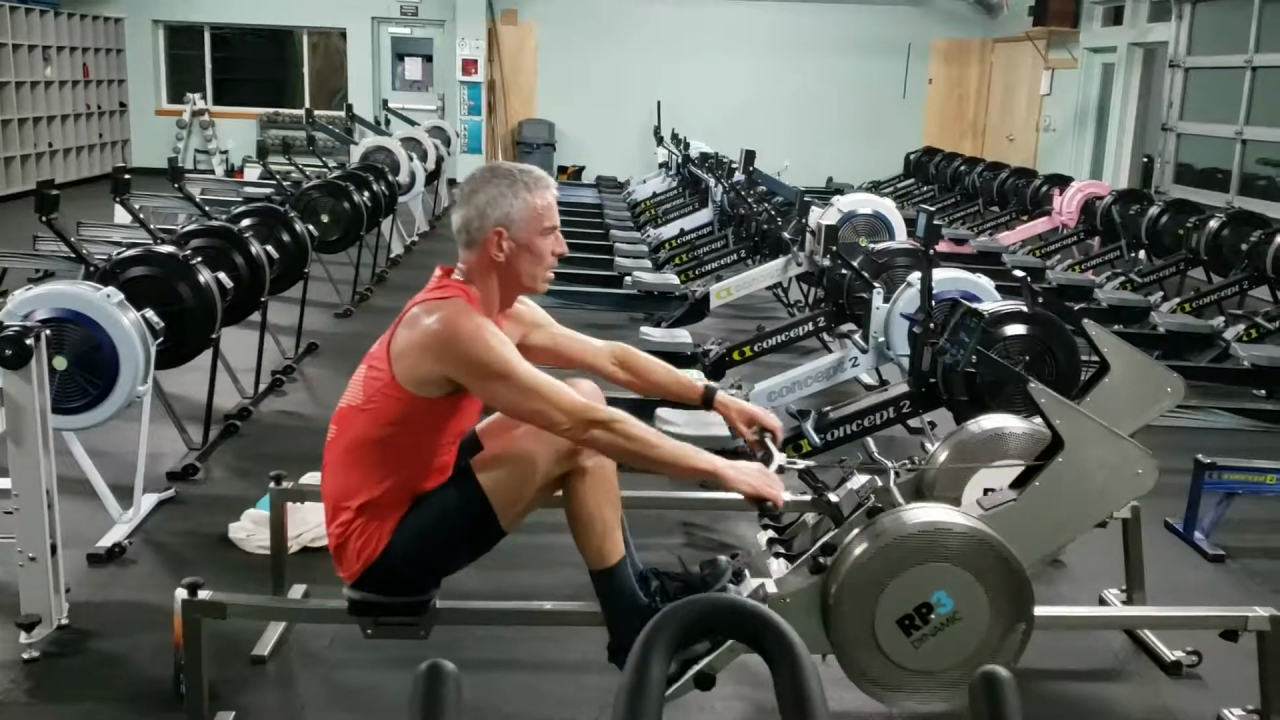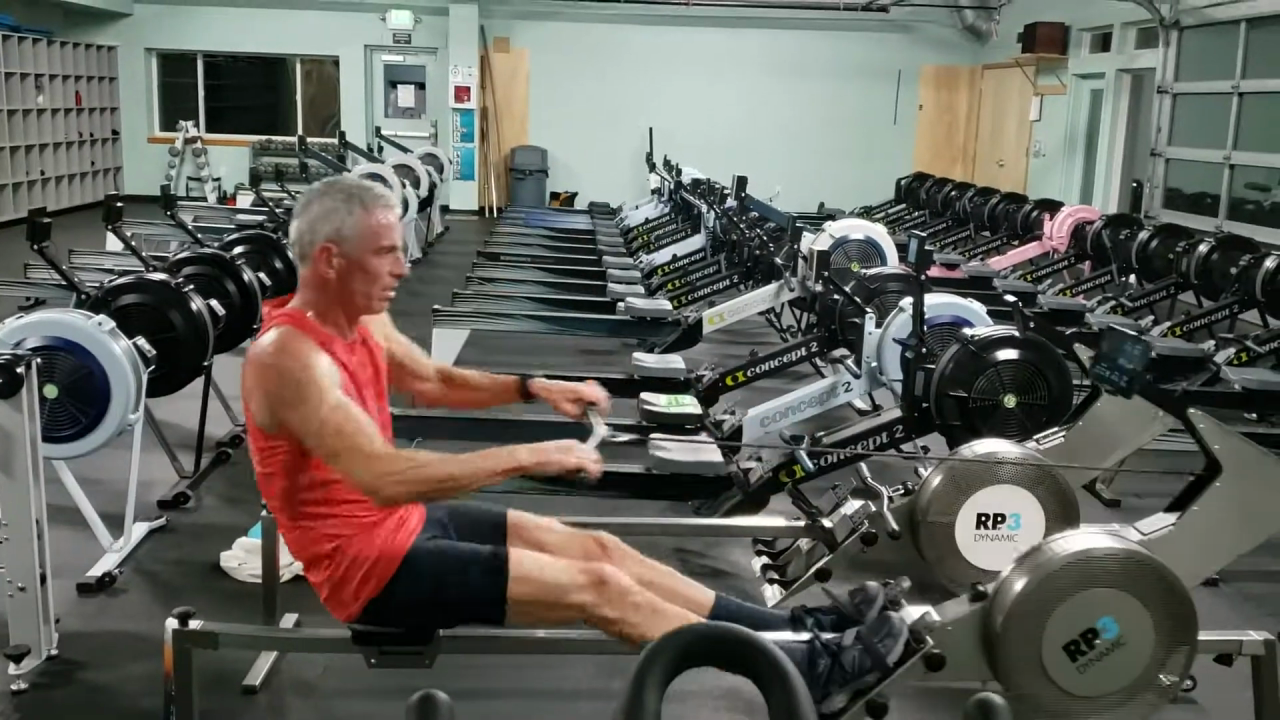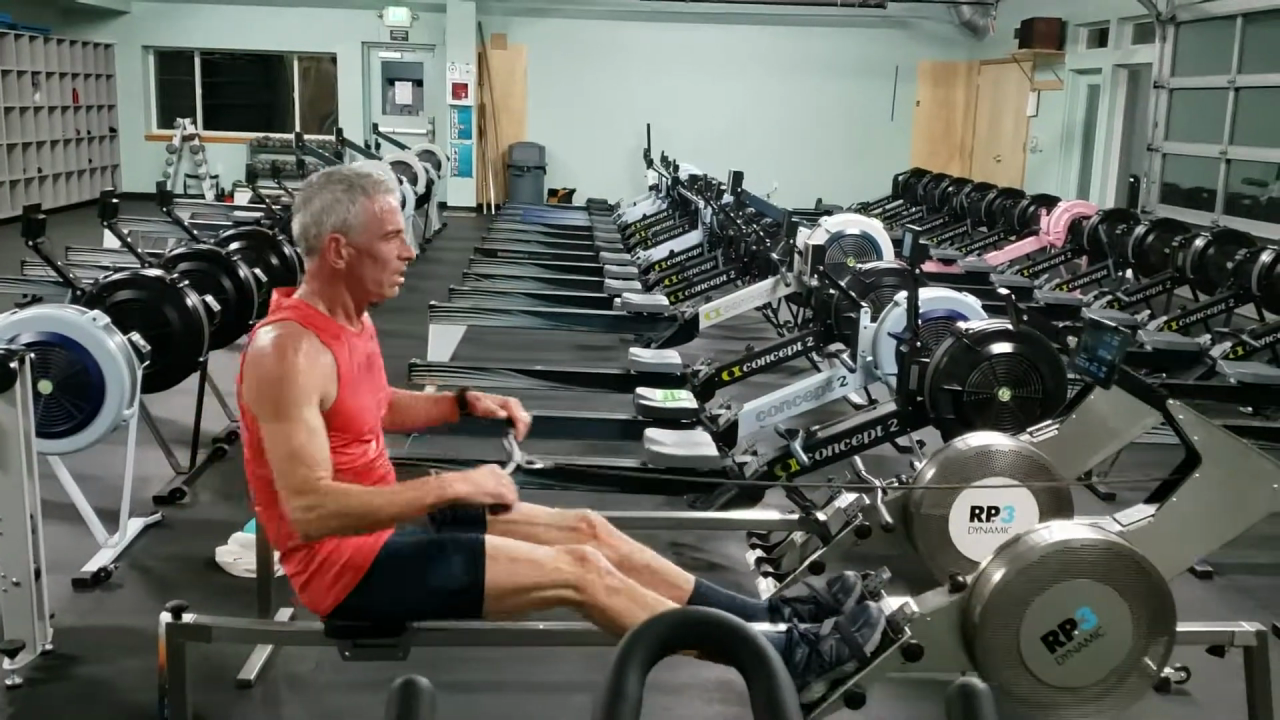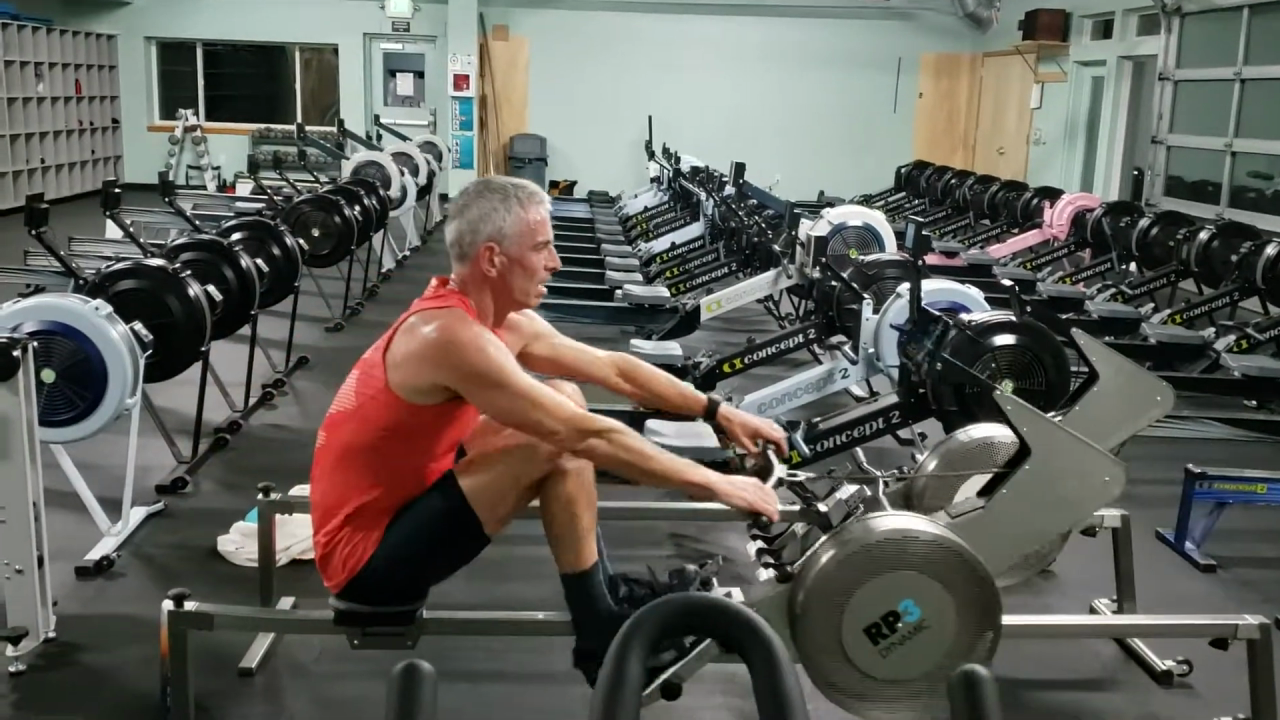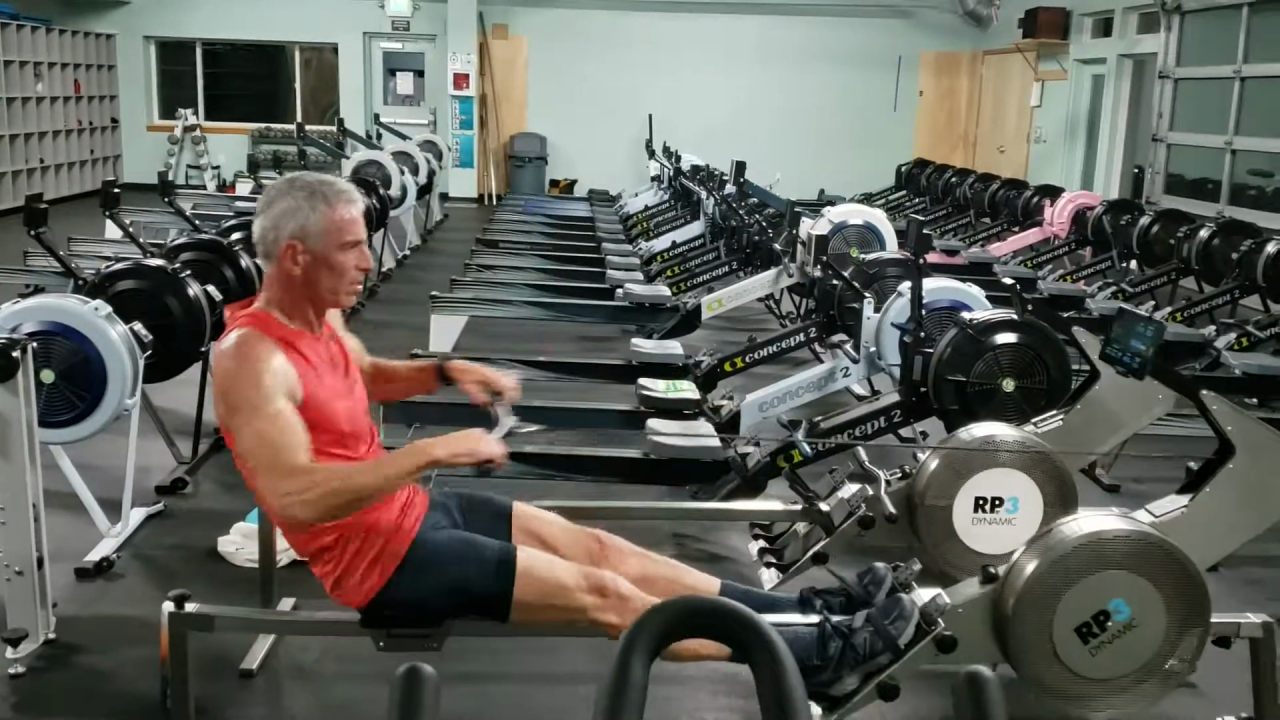
dt=1s
person 1, frame 1
left shoulder: (499, 308)
right shoulder: (455, 327)
left elbow: (611, 359)
right elbow: (590, 426)
left wrist: (717, 400)
right wrist: (722, 469)
left hip: (415, 491)
right hip: (381, 544)
left knee: (581, 399)
right knee: (580, 435)
left ankle: (639, 587)
right ankle: (638, 632)
person 1, frame 2
left shoulder: (360, 318)
right shoulder: (287, 357)
left elbow: (438, 380)
right elbow: (388, 479)
left wrist: (531, 388)
right wrist: (529, 455)
left hip: (401, 530)
right hip: (371, 571)
left knee: (600, 551)
right knee: (598, 588)
left ankle: (790, 628)
right ankle: (810, 671)
person 1, frame 3
left shoulder: (347, 318)
right shoulder: (286, 351)
right elbow: (311, 512)
left wrist: (465, 403)
right wrist: (452, 485)
left hip: (390, 527)
right hip: (352, 567)
left knee: (584, 530)
right knee: (579, 571)
left ankle: (773, 617)
right ankle: (785, 659)
person 1, frame 4
left shoulder: (499, 317)
right shoulder: (451, 336)
left elbow: (614, 370)
right elbow: (586, 437)
left wrist: (721, 413)
right wrist: (718, 484)
left hip: (400, 504)
right hip: (368, 555)
left knee: (562, 402)
right knee: (567, 436)
left ankle: (594, 597)
right ankle: (604, 640)
person 1, frame 5
left shoulder: (316, 314)
right shoulder: (249, 358)
right elbow: (299, 497)
left wrist: (447, 372)
right wrist: (433, 452)
left hip: (406, 513)
right hip: (379, 556)
left knee: (597, 550)
right knee: (599, 596)
left ankle: (805, 613)
right ankle: (816, 657)
